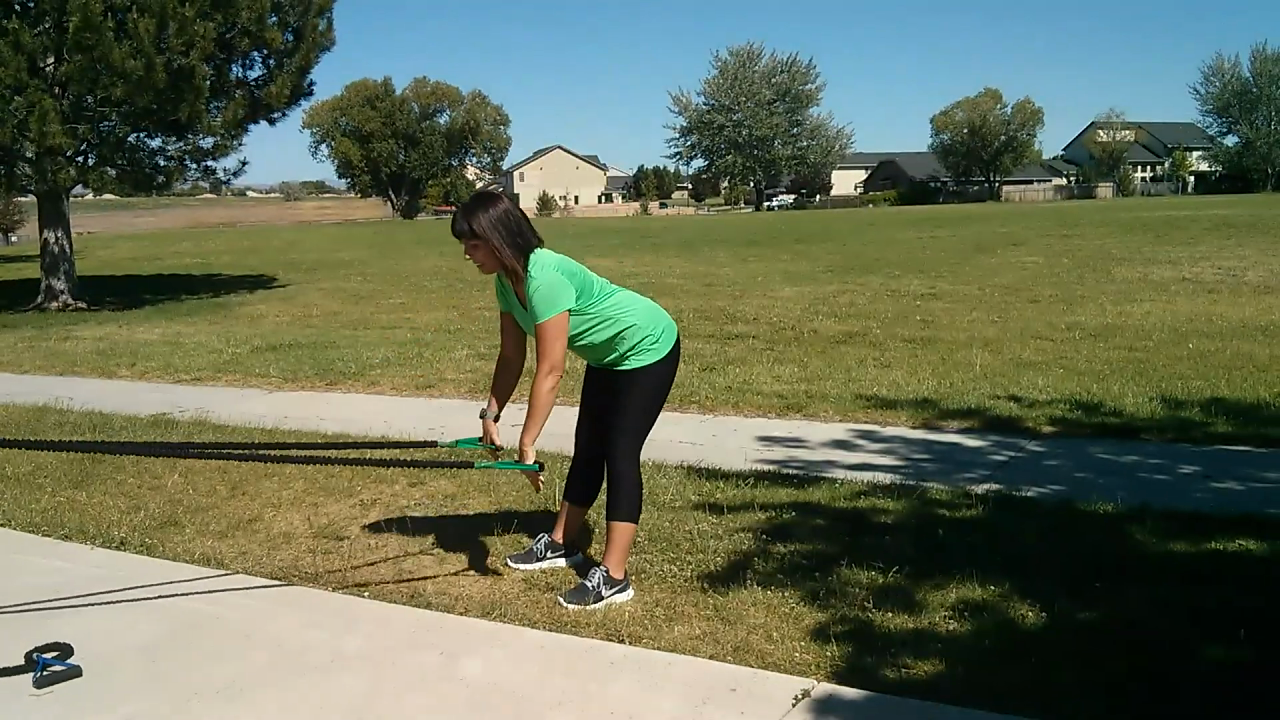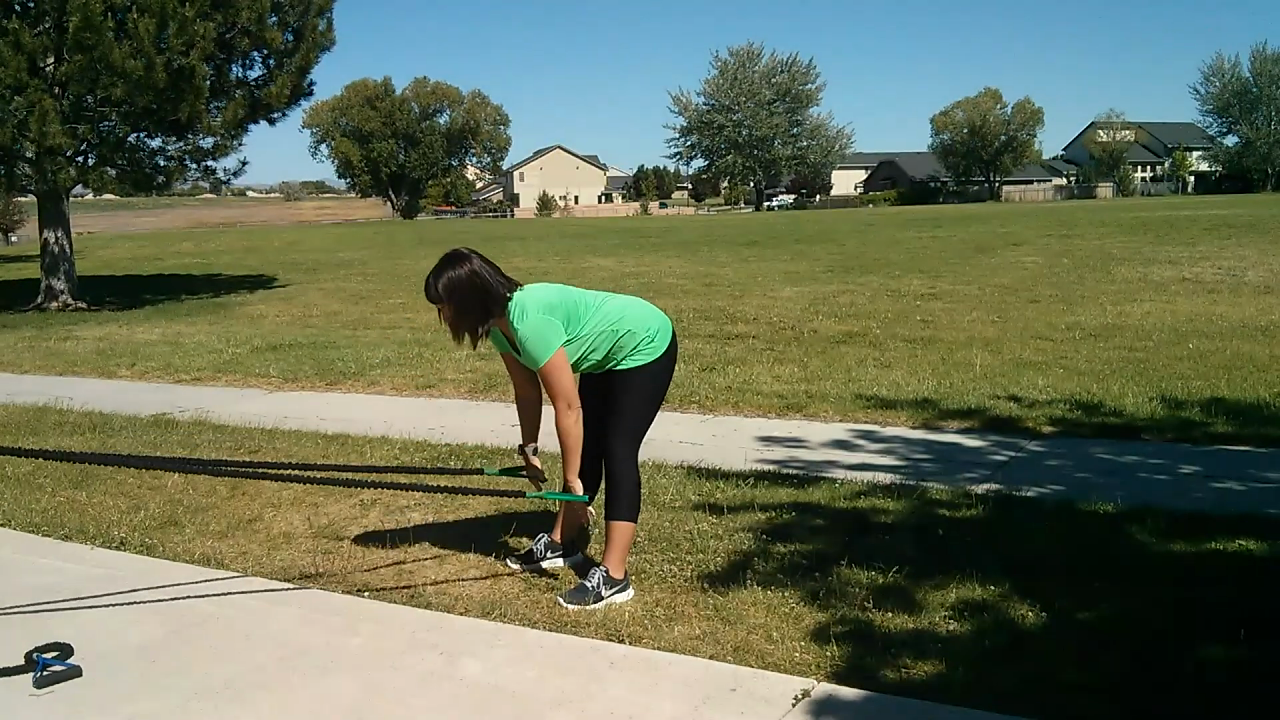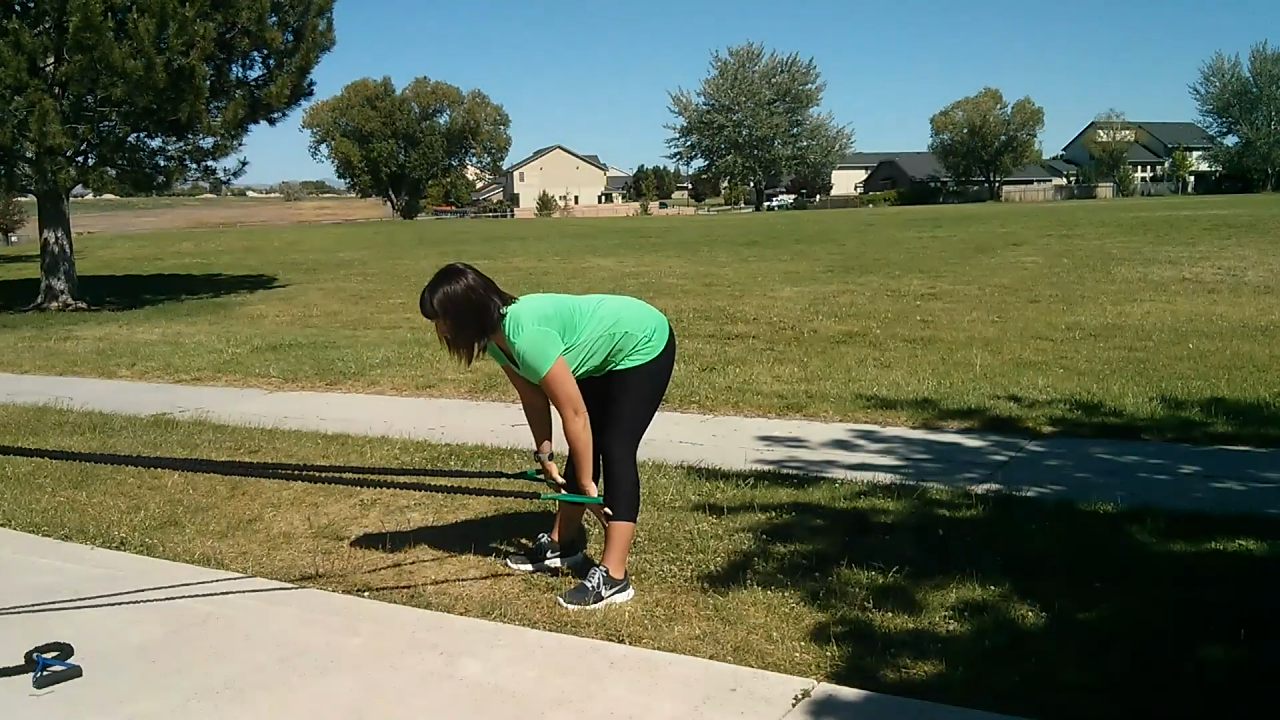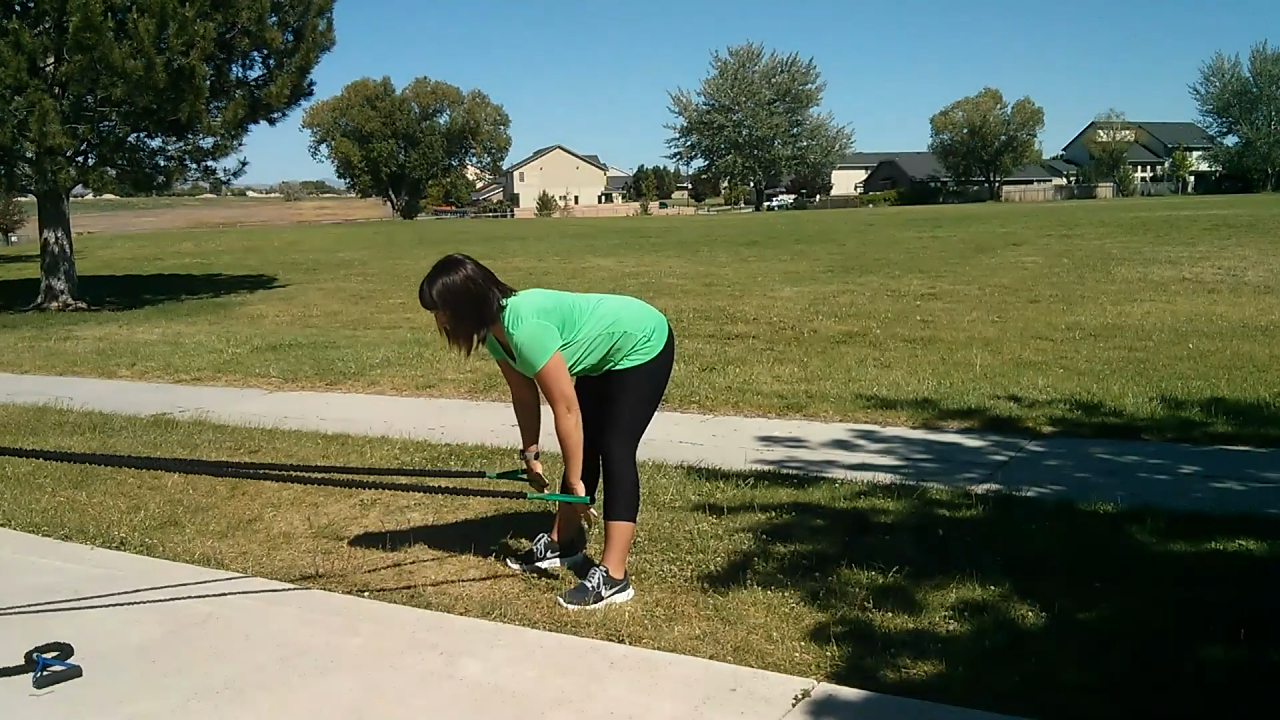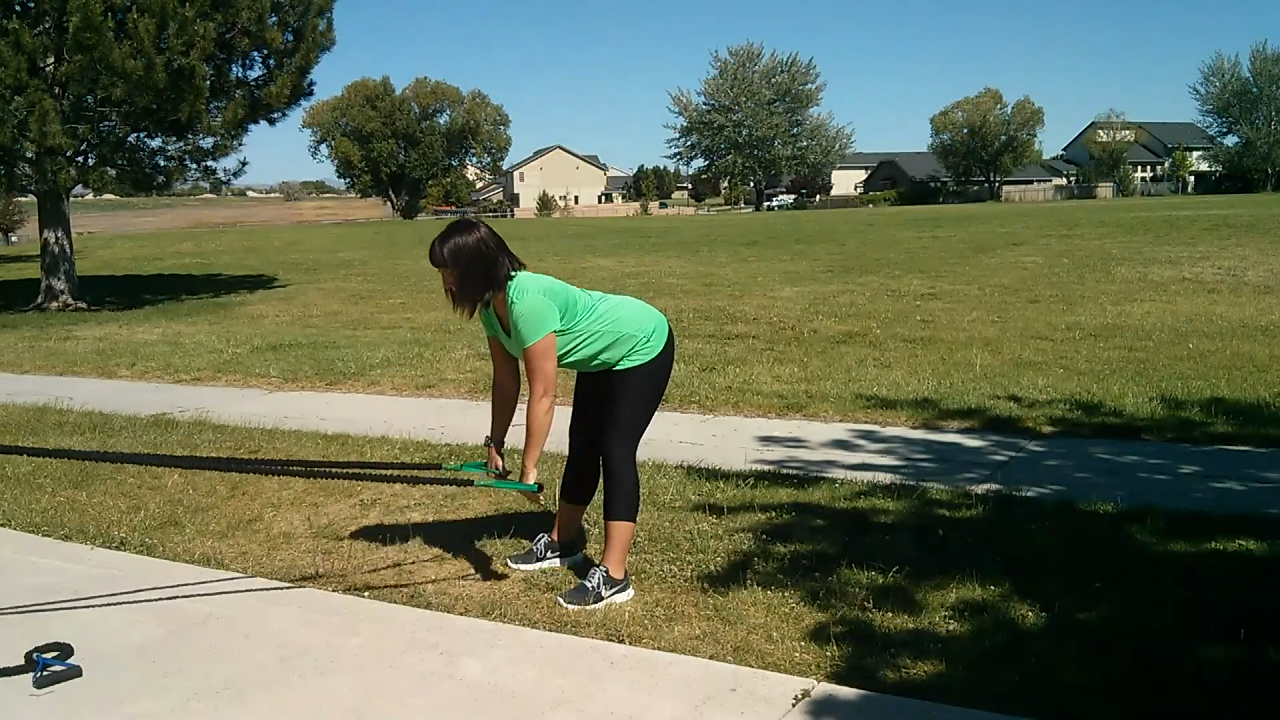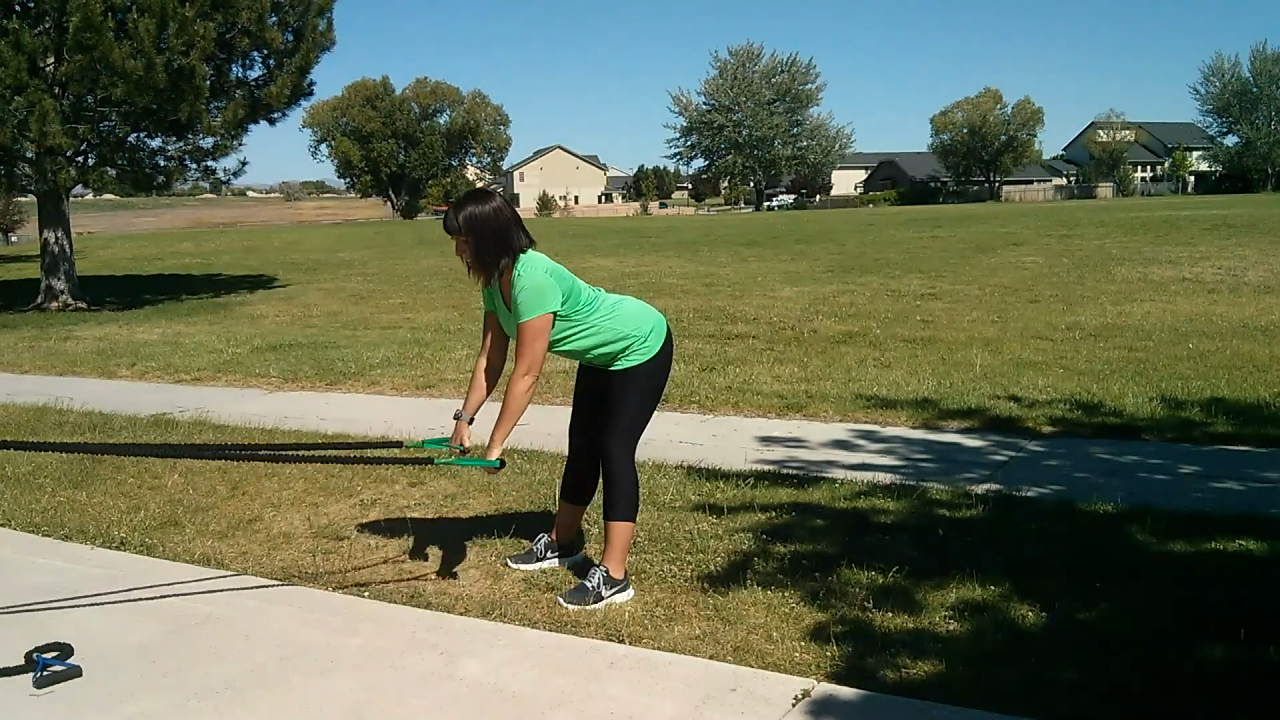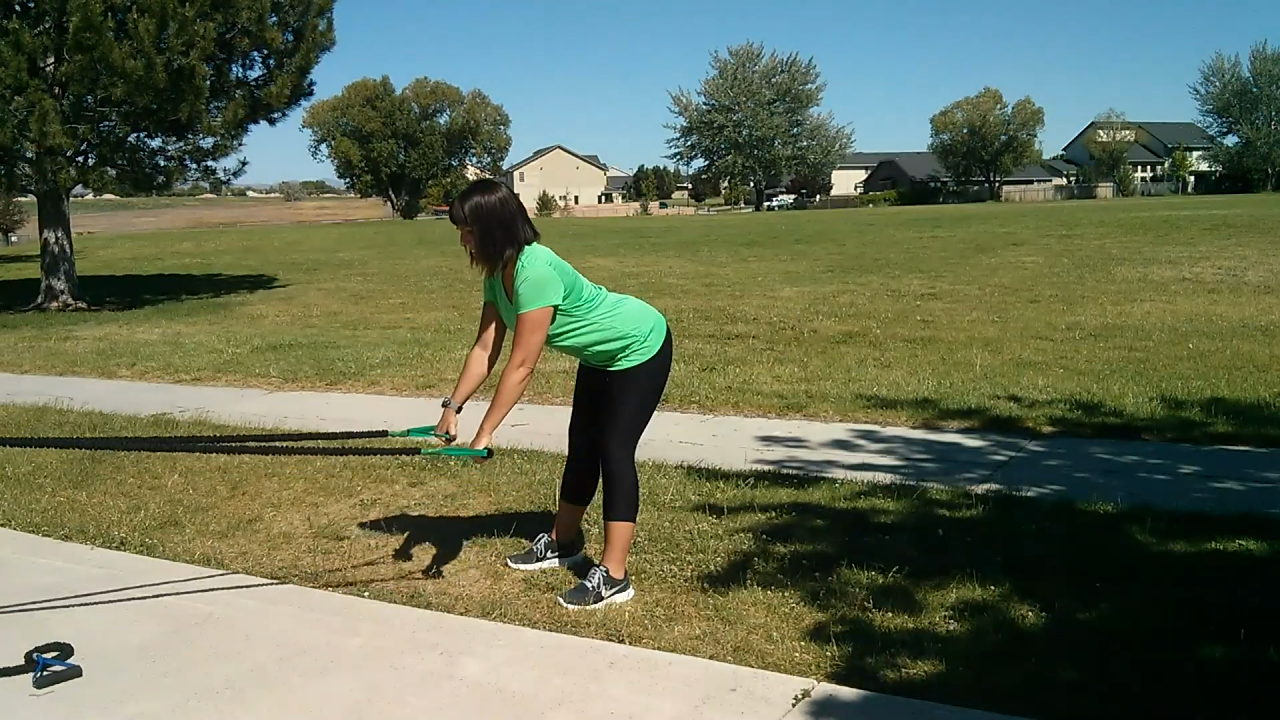
dt=0.3s
person 1, frame 1
left shoulder: (546, 278)
right shoulder: (507, 281)
left elbow: (550, 373)
right elbow: (511, 357)
left wrist: (527, 443)
right wrist: (491, 413)
left hip: (646, 348)
right hip: (608, 356)
left knee: (620, 453)
right knee: (588, 449)
left ankle: (614, 577)
right ankle: (561, 542)
person 1, frame 2
left shoulder: (529, 322)
right shoulder: (499, 322)
left elbow: (568, 408)
right elbow: (528, 391)
left wrist: (573, 479)
right wrist: (530, 450)
left hip: (644, 347)
right hip: (607, 353)
left knee: (617, 449)
right knee: (587, 445)
left ankle: (613, 577)
right ankle: (563, 542)
person 1, frame 3
left shoulder: (526, 336)
right shoulder: (496, 333)
left elbow: (575, 416)
right elbow: (534, 398)
left wrist: (587, 483)
right wrist: (545, 456)
left hip: (643, 345)
right hip: (605, 352)
left knee: (615, 449)
right knee: (585, 446)
left ankle: (613, 577)
right ankle: (563, 542)
person 1, frame 4
left shoulder: (524, 327)
right shoulder: (493, 328)
left elbow: (567, 411)
right elbow: (524, 396)
left wrist: (575, 481)
right wrist: (530, 455)
left hip: (641, 346)
right hip: (604, 354)
left knee: (615, 450)
right knee: (583, 445)
left ankle: (613, 578)
right ankle: (564, 541)
person 1, frame 5
left shoulder: (527, 302)
right shoulder: (493, 305)
left elbow: (543, 396)
right elbow: (505, 381)
left wrist: (529, 468)
right wrist: (495, 444)
left hip: (641, 348)
right hip: (603, 356)
left knee: (615, 450)
right knee: (581, 446)
left ankle: (613, 576)
right ankle: (563, 542)
person 1, frame 6
left shoulder: (533, 280)
right shoulder: (495, 282)
left elbow: (526, 375)
right elbow: (490, 359)
left wrist: (496, 444)
right wrist: (464, 417)
left hip: (640, 347)
right hip: (600, 356)
left knee: (614, 450)
right knee: (582, 446)
left ankle: (614, 577)
right ankle: (563, 542)
person 1, frame 7
left shoulder: (536, 273)
right shoulder: (498, 275)
left elbow: (521, 367)
right elbow: (485, 350)
left wrist: (485, 433)
right wrist: (453, 407)
left hip: (639, 347)
right hip: (600, 355)
left knee: (614, 451)
right knee: (582, 446)
left ankle: (614, 576)
right ankle: (564, 542)
